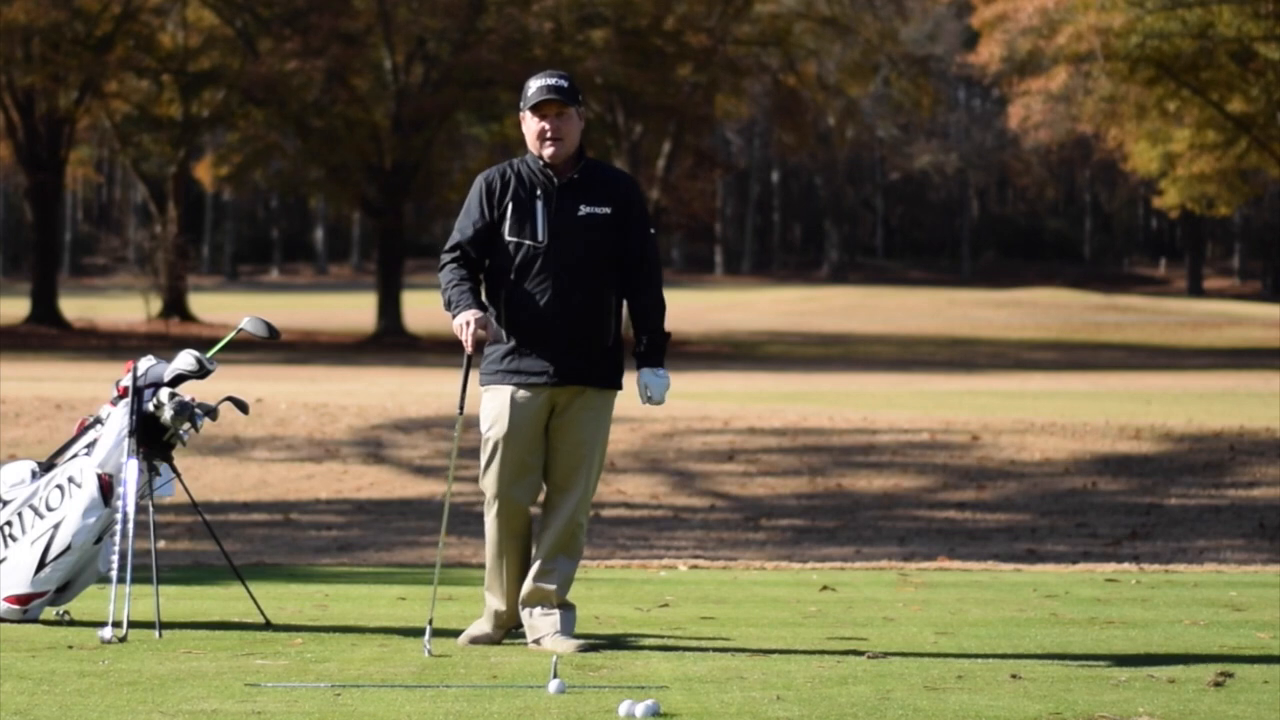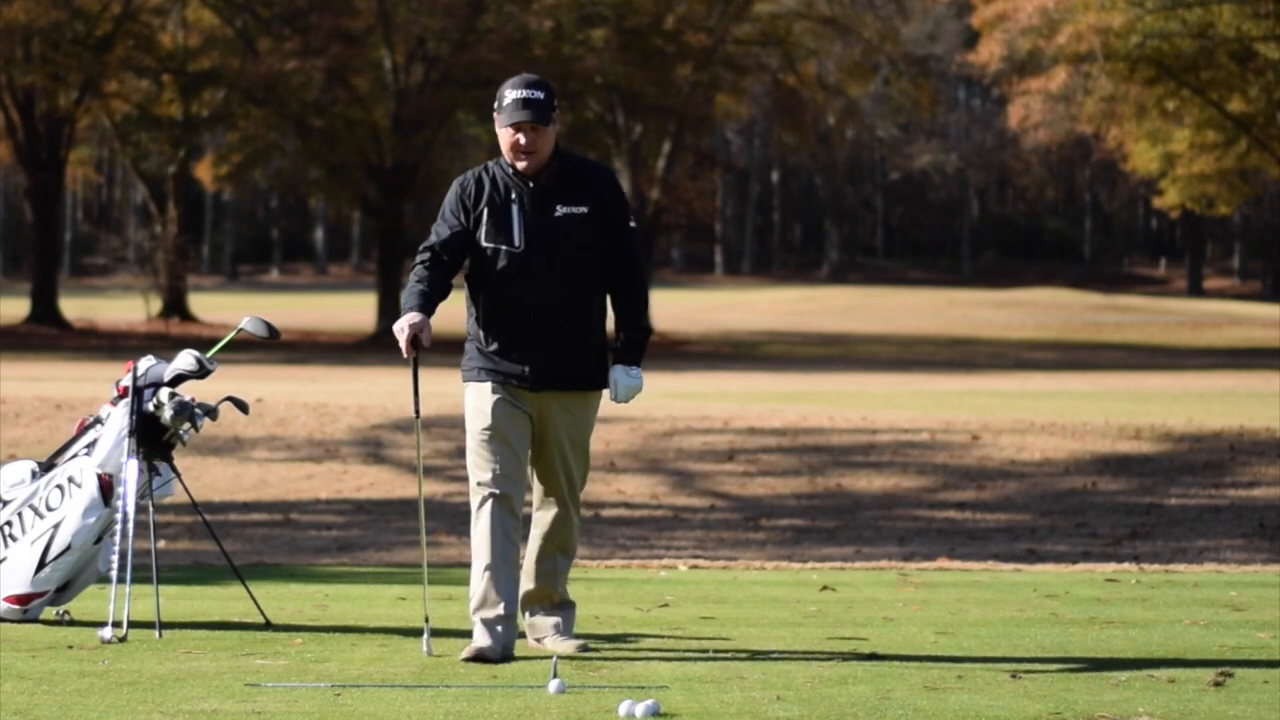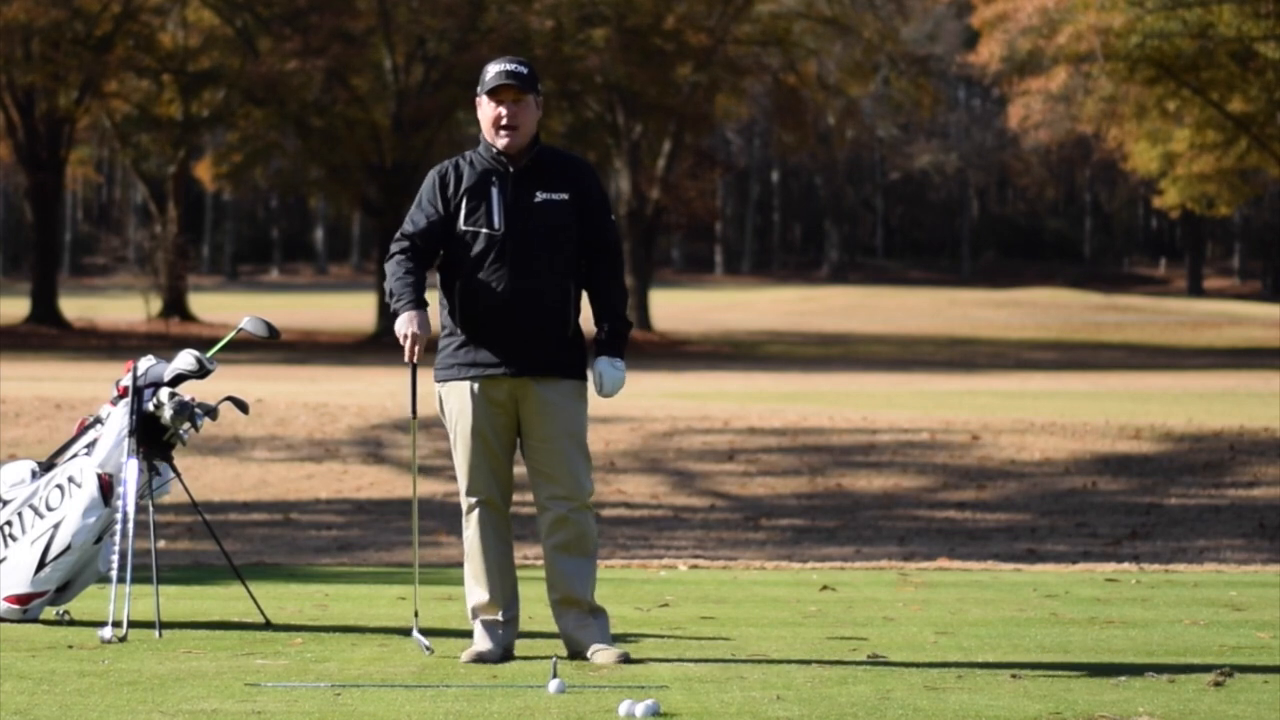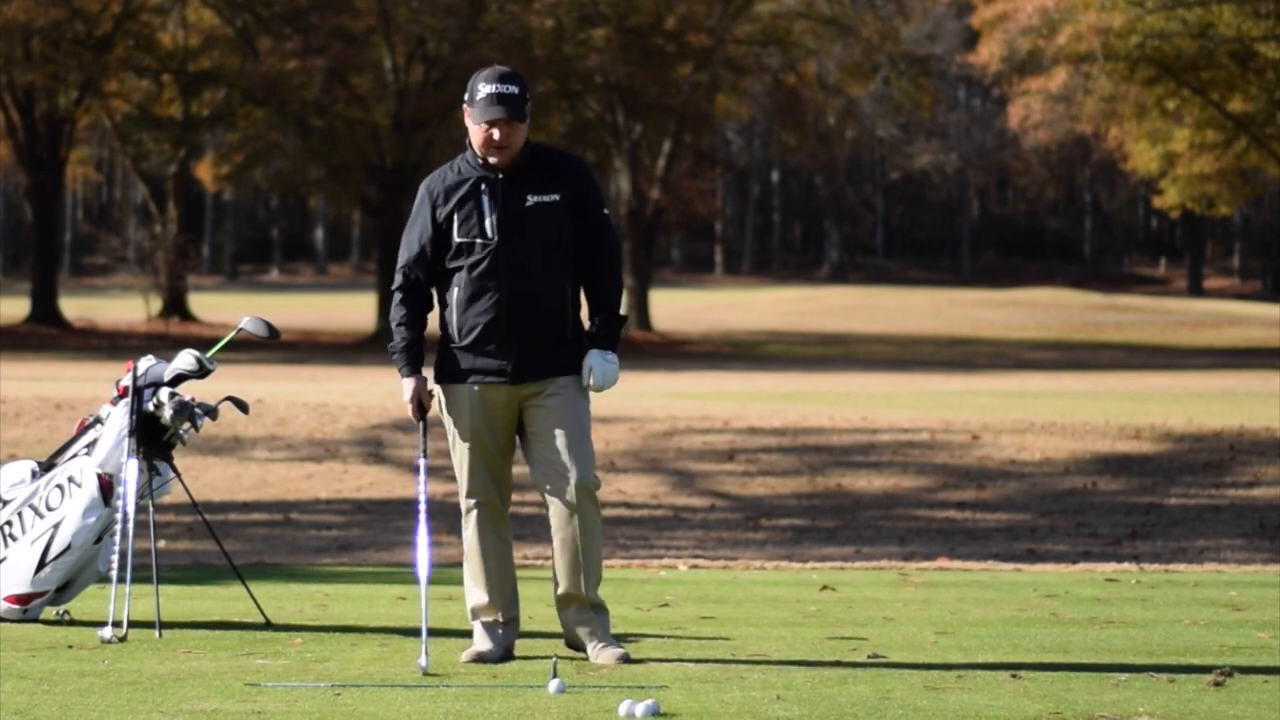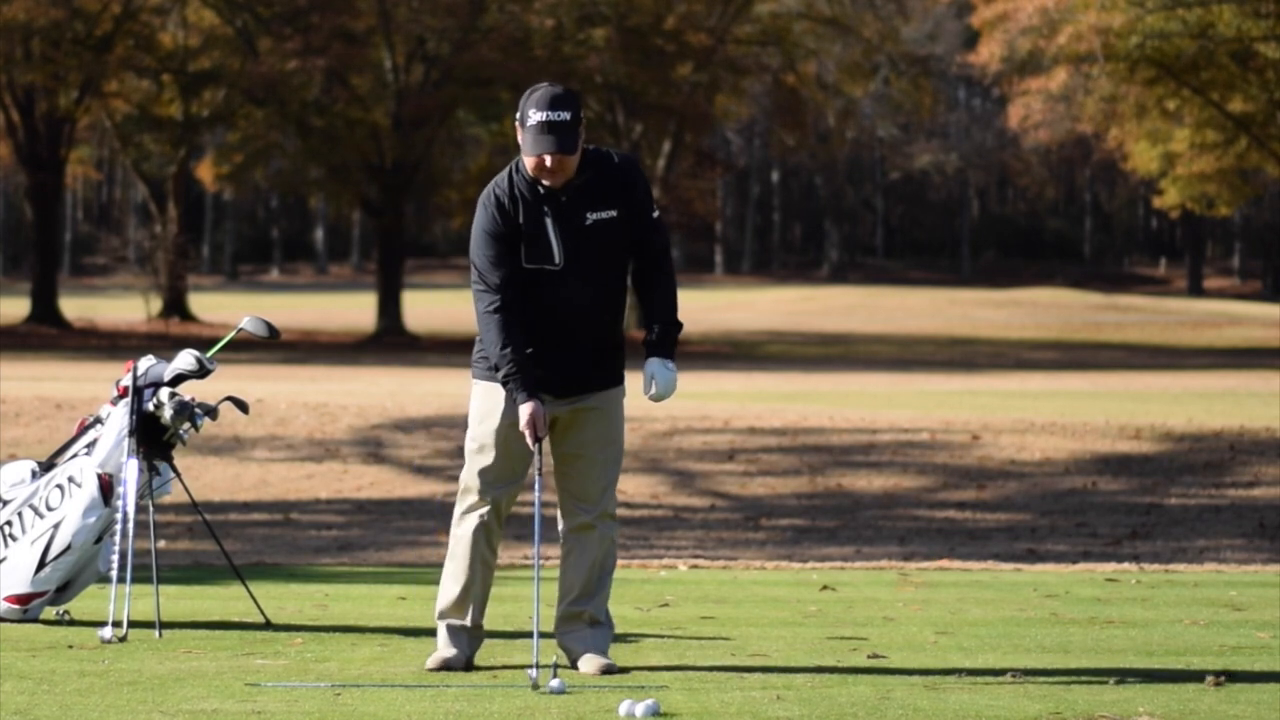
dt=1s
person 1, frame 1
left shoulder: (617, 191)
right shoulder: (496, 185)
left elbow: (643, 279)
right elbow: (458, 257)
left wrist: (651, 355)
right wrist: (466, 305)
left hip: (590, 374)
right hip: (513, 367)
left knee: (570, 498)
right knee: (505, 494)
left ankle: (545, 612)
right ankle: (502, 607)
person 1, frame 2
left shoulder: (596, 186)
right shoulder: (473, 189)
left elbow: (627, 274)
right elbow: (437, 256)
left wrist: (630, 352)
right wrist: (417, 307)
left hip: (575, 376)
right hip: (494, 371)
left knee: (560, 498)
right knee: (494, 493)
left ankle: (546, 613)
right ankle: (493, 626)
person 1, frame 3
left shoulder: (574, 177)
right shoulder: (449, 179)
left elbow: (604, 267)
right elbow: (407, 249)
left wrist: (611, 346)
right wrist: (408, 304)
left hip: (554, 368)
right hip: (471, 366)
left knee: (567, 498)
right knee: (482, 499)
left ankle: (583, 627)
right ankle: (492, 627)
person 1, frame 4
left shoulder: (567, 175)
right shoulder: (441, 188)
left elbow: (602, 260)
right elbow: (410, 284)
left wrist: (604, 339)
right wrist: (409, 366)
left hip: (556, 369)
right hip: (471, 373)
left knee: (574, 487)
right knee: (482, 503)
left ankle: (586, 624)
right ankle: (493, 627)
person 1, frame 5
left shoulder: (621, 179)
right shoulder: (499, 200)
left elbow: (653, 266)
right elbow: (495, 303)
left wrist: (660, 347)
right wrist: (521, 391)
left hip: (594, 380)
right hip: (509, 377)
left knee: (591, 510)
right knee: (482, 498)
left ankle: (585, 635)
right ankle: (457, 633)
